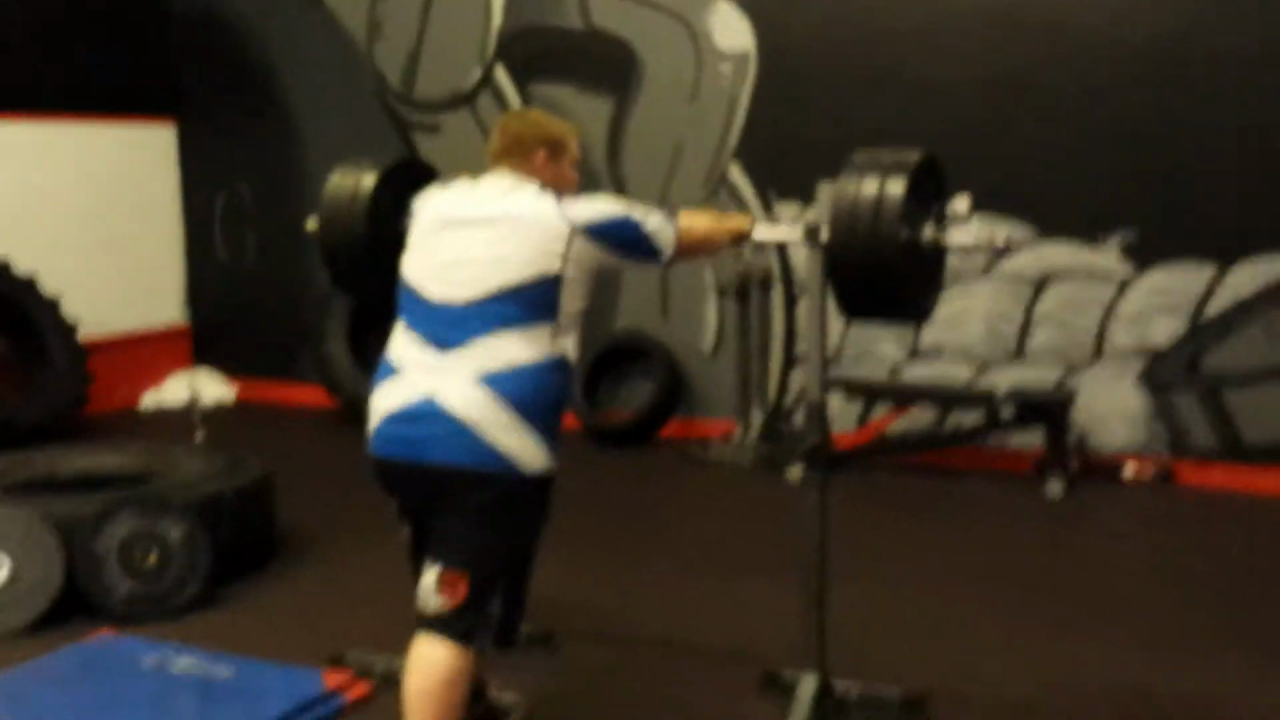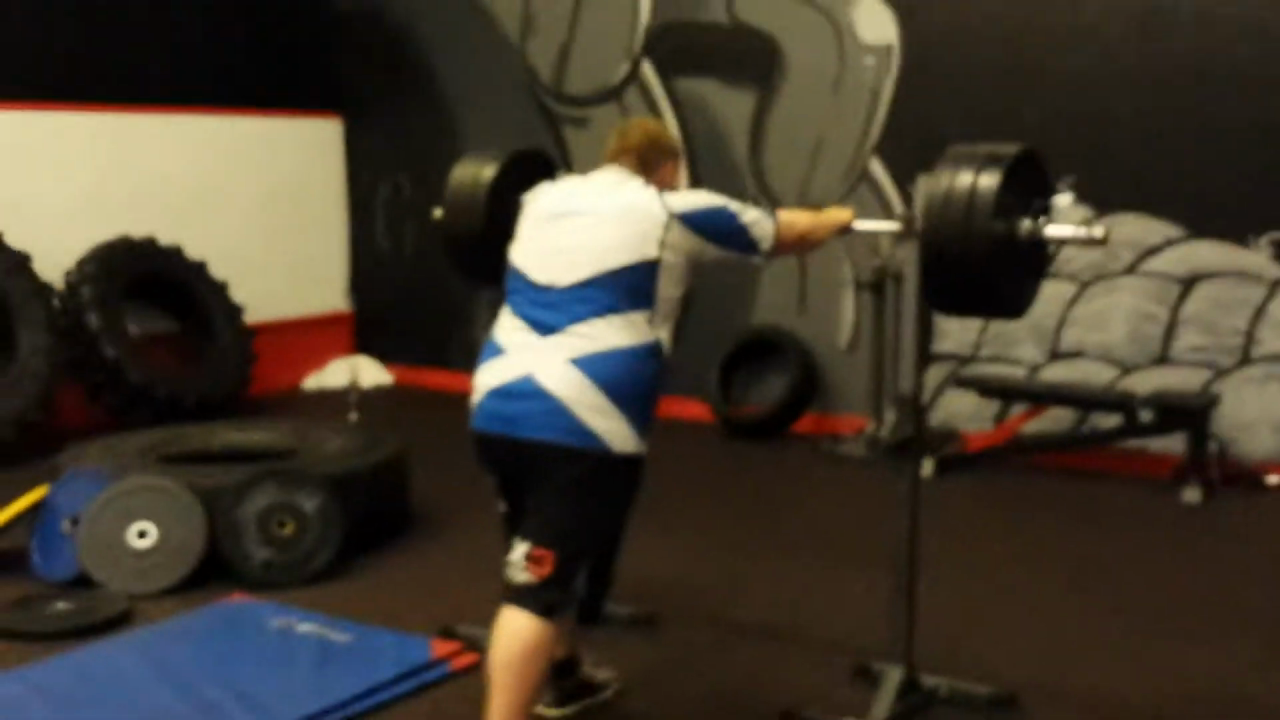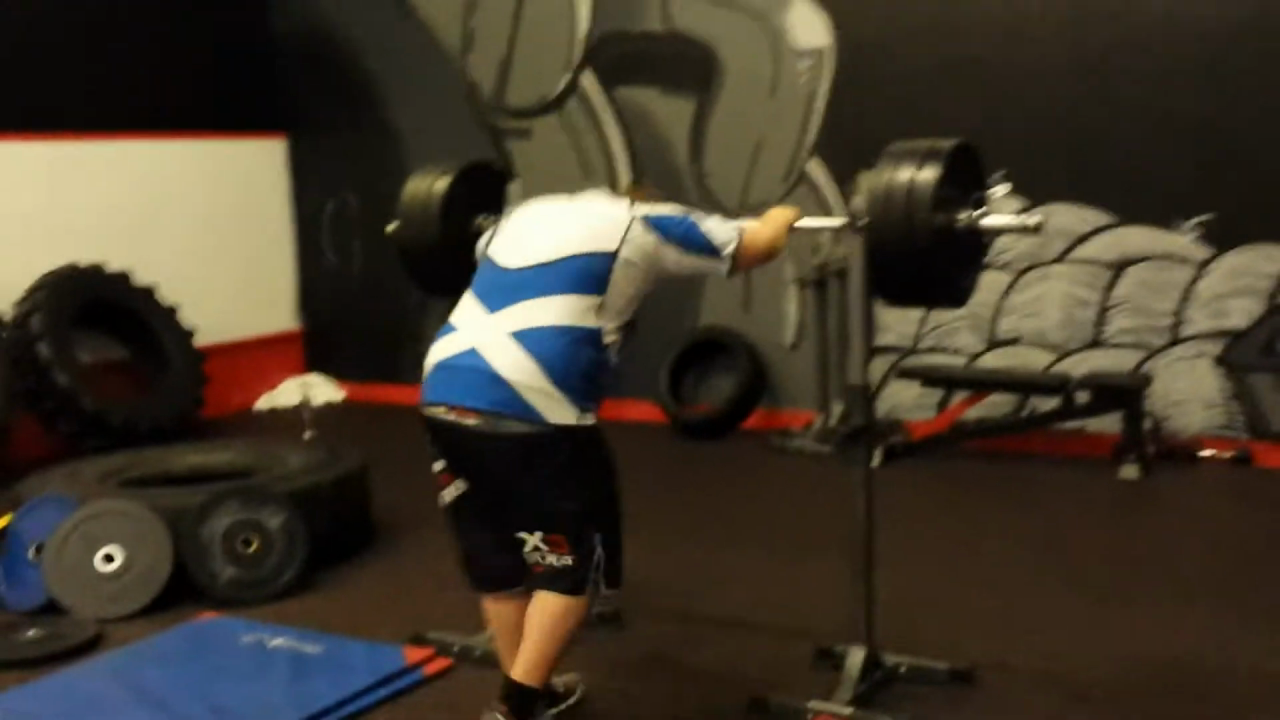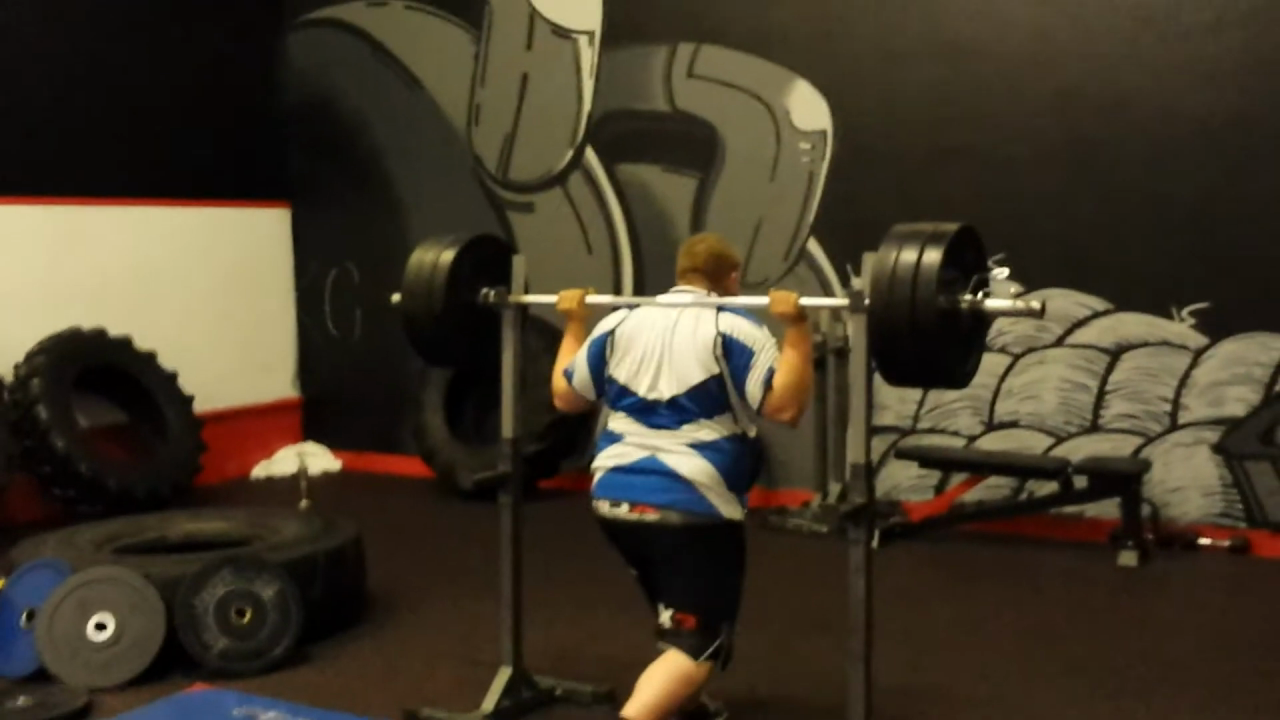
dt=1s
person 1, frame 1
left shoulder: (433, 204)
right shoulder: (572, 221)
right elbow: (685, 235)
right wrist: (733, 227)
left hip: (396, 429)
right hip: (484, 444)
left knee: (450, 588)
right knee: (449, 612)
person 1, frame 2
left shoulder: (544, 199)
right shoulder: (672, 212)
right elbow: (785, 231)
right wrist: (836, 220)
left hip: (497, 408)
right hip: (579, 423)
left knee: (554, 556)
right knee: (537, 585)
person 1, frame 3
left shoulder: (530, 210)
right shoulder: (640, 224)
right elbow: (752, 245)
right wrist: (779, 221)
left hip: (446, 391)
right hip: (532, 406)
left knee: (495, 558)
right knee: (570, 558)
person 1, frame 4
left shoulder: (618, 325)
right shoulder: (733, 329)
left elbow: (565, 397)
right elbow: (786, 406)
left wrist: (574, 324)
right wrist: (796, 327)
left hip: (616, 500)
right hip: (694, 507)
left knee: (681, 613)
right knee: (695, 644)
